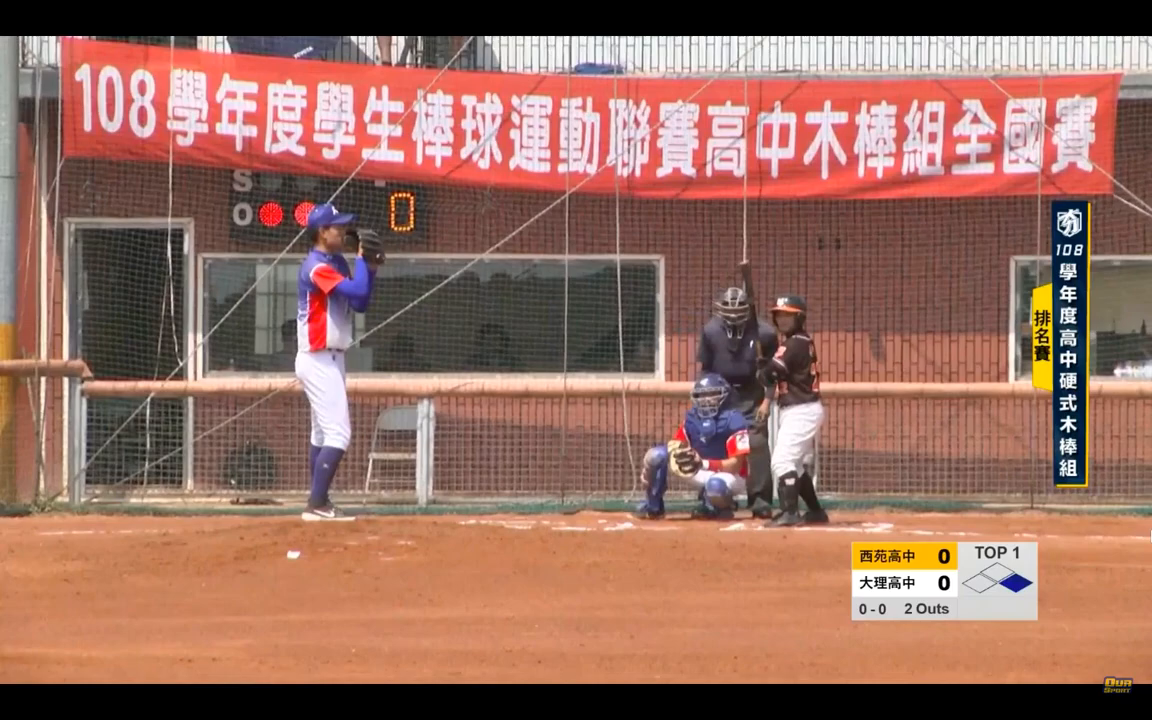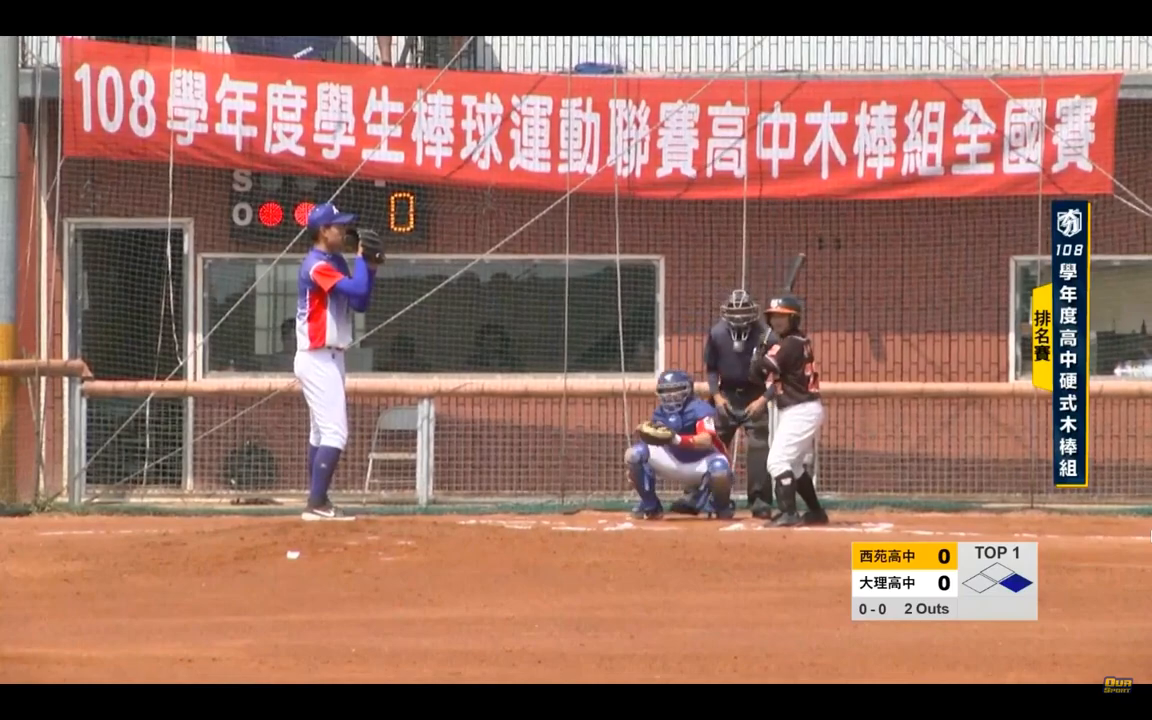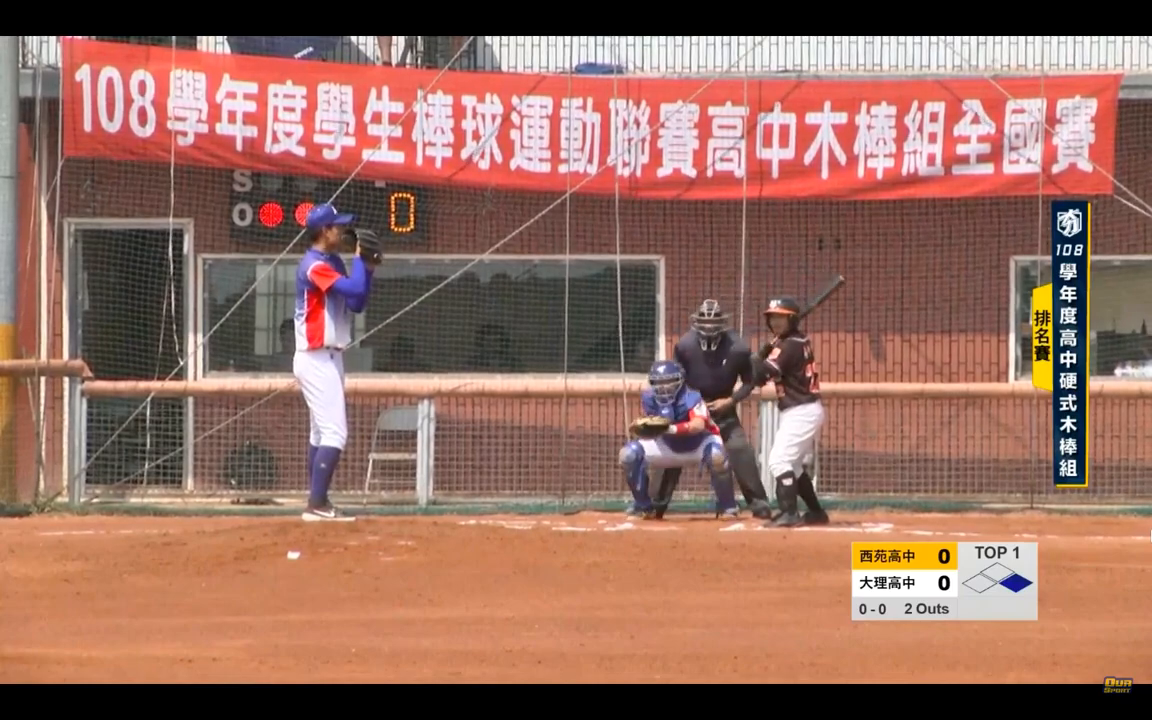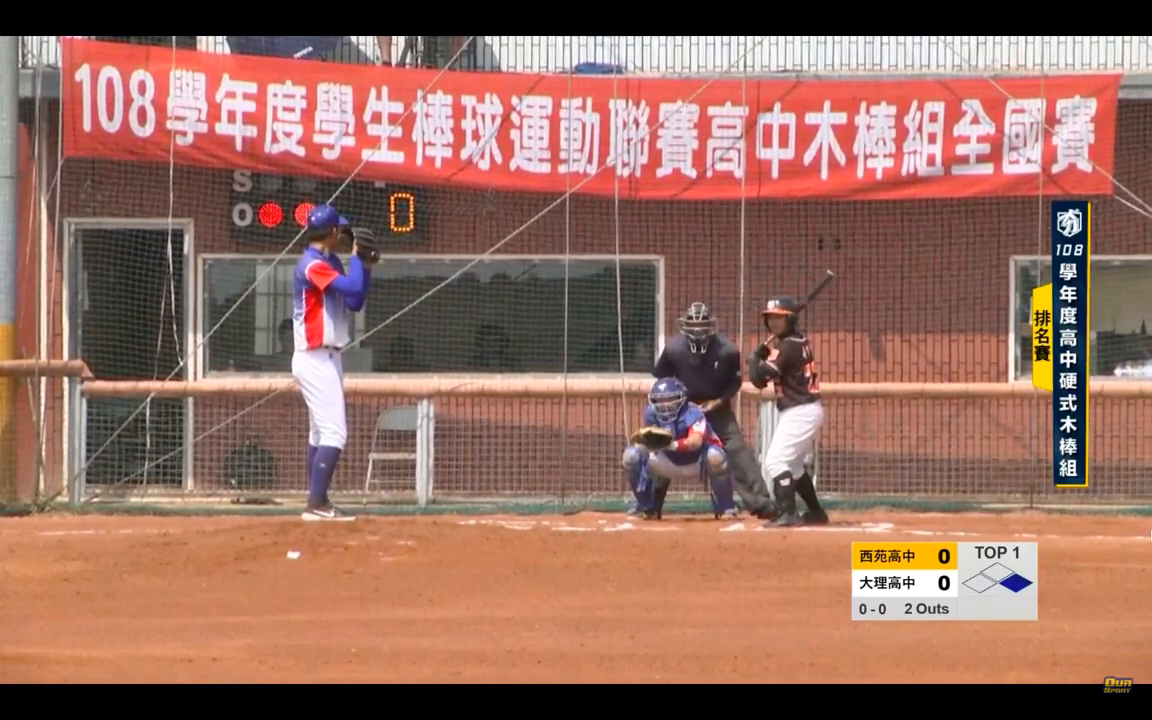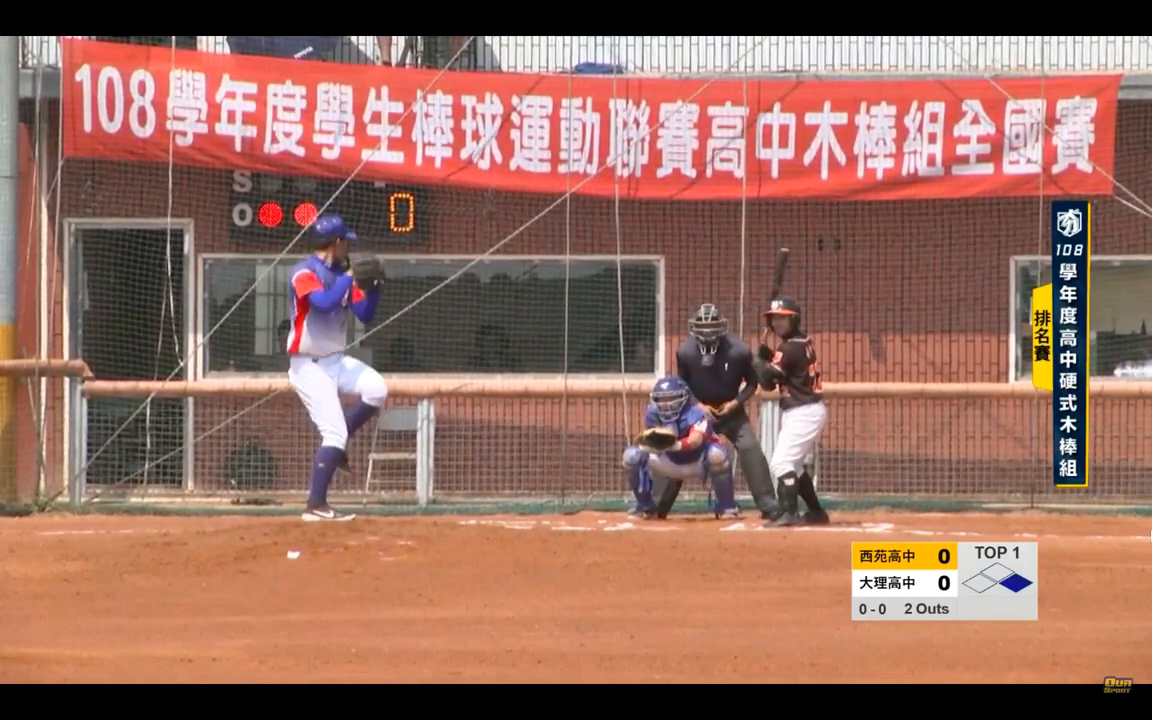
dt=0.4s
person 1, frame 1
left shoulder: (338, 263)
right shoulder: (317, 267)
left elbow: (360, 304)
right elbow: (357, 292)
left wrist: (371, 267)
right wrist: (361, 258)
left hip: (329, 359)
right hip: (319, 361)
left knee: (323, 434)
right knee: (338, 434)
left ankle: (319, 502)
right ankle: (316, 505)
person 1, frame 2
left shoulder: (337, 263)
right shoulder: (317, 265)
left elbow: (360, 304)
right elbow: (358, 290)
left wrist: (371, 267)
right wrist: (361, 257)
left hip: (330, 358)
right hip: (318, 360)
left knee: (321, 433)
right knee: (334, 433)
left ankle: (318, 502)
right ankle: (316, 505)
person 1, frame 3
left shoulder: (333, 263)
right shoulder: (314, 265)
left elbow: (357, 304)
right elbow: (354, 289)
left wrist: (368, 268)
right wrist: (358, 257)
left hip: (328, 359)
right hip: (316, 360)
left knee: (321, 433)
right knee: (334, 433)
left ankle: (319, 502)
right ankle: (316, 505)
person 1, frame 4
left shoulder: (331, 262)
right shoulder: (311, 264)
left elbow: (355, 303)
right elbow: (353, 287)
left wrist: (366, 267)
right wrist: (356, 256)
left hip: (328, 359)
right hip: (315, 360)
left knee: (321, 433)
right knee: (334, 433)
left ankle: (319, 500)
right ankle: (316, 505)
person 1, frame 5
left shoulder: (343, 274)
right shoulder: (305, 273)
left elbow: (365, 311)
right elbow: (323, 304)
left wrist: (372, 287)
right wrist: (348, 278)
left hip: (337, 360)
right hip: (308, 366)
left knee: (377, 389)
right knee: (335, 433)
left ankle: (336, 448)
right ankle: (316, 507)
person 2, frame 1
left shoulder: (794, 343)
right shoulder: (802, 341)
left elbow: (768, 377)
right elbow: (784, 371)
left wrist: (763, 367)
right wrist: (770, 364)
left hip: (801, 411)
right hip: (801, 410)
left knee: (782, 460)
right knee: (795, 464)
left ankle: (790, 513)
right ankle: (816, 512)
person 2, frame 2
left shoulder: (788, 344)
right shoulder: (800, 340)
left elbow: (758, 372)
right elbow: (781, 368)
left wrist: (760, 353)
right wrist: (768, 353)
left hip: (799, 412)
right hip: (806, 410)
left knee: (778, 461)
right knee: (794, 464)
left ankle: (788, 514)
right ankle: (816, 512)
person 2, frame 3
left shoulder: (788, 345)
right shoulder: (800, 341)
left elbow: (761, 377)
right elbow: (784, 369)
right wrist: (769, 356)
left hip: (800, 412)
right hip: (807, 410)
left knee: (779, 461)
right knee: (794, 465)
left ankle: (789, 513)
right ankle: (815, 511)
person 2, frame 4
left shoulder: (786, 346)
right shoulder: (800, 341)
left elbow: (759, 379)
left wrist: (755, 358)
right wrist: (766, 356)
left hip: (799, 412)
right hip: (808, 410)
left knee: (776, 461)
right knee: (793, 465)
left ankle: (788, 514)
right ankle: (815, 512)
person 2, frame 5
left shoulder: (790, 347)
right shoulder: (802, 341)
left elbow: (767, 381)
left wrist: (760, 359)
right wrist: (770, 356)
left hip: (803, 412)
right hip: (807, 411)
left knee: (781, 462)
right knee: (794, 464)
left ankle: (788, 514)
right ankle: (816, 512)
person 3, frame 1
left shoulder: (764, 333)
right shoulder: (710, 331)
right elbow: (705, 368)
left wrist: (767, 399)
left hip: (752, 395)
left knee: (758, 445)
left ankle: (760, 500)
person 3, frame 2
left shoulder: (767, 336)
right shoulder: (717, 334)
right elbow: (711, 369)
left wrist: (763, 400)
right wrist: (717, 395)
left hip: (755, 397)
right hip: (726, 396)
left knee: (759, 447)
left ankle: (759, 501)
right ankle: (697, 499)
person 3, frame 3
left shoulder: (738, 348)
right shoulder: (684, 344)
left elbow: (750, 381)
left wrist: (731, 401)
left hip: (723, 406)
left knee: (741, 450)
left ankle: (758, 502)
right ankle: (658, 503)
person 3, frame 4
left shoulder: (728, 350)
right shoulder: (673, 348)
left elbow: (736, 383)
right elbow: (661, 377)
left wrist: (718, 402)
left hip: (717, 407)
left knee: (739, 450)
left ankle: (760, 502)
person 3, frame 5
left shoulder: (739, 350)
right shoulder: (685, 351)
left elbow: (753, 383)
right elbow: (683, 384)
left wrist: (736, 402)
right wrist: (698, 404)
left hip: (732, 409)
left knee: (750, 449)
left ankle: (769, 506)
person 4, frame 1
left shoulder: (733, 420)
right shoulder: (692, 416)
left elbow: (736, 464)
right elbow: (675, 444)
left wrist: (705, 464)
left hip: (727, 473)
right hip: (698, 471)
left knee: (716, 487)
right knee: (655, 455)
left ankle: (722, 506)
right ankle: (653, 508)
person 4, frame 2
left shoulder: (700, 409)
right shoulder: (659, 412)
left elbow: (705, 441)
right elbow: (655, 442)
left wrist: (677, 439)
left hip: (704, 461)
right hip: (675, 461)
left knee: (720, 470)
right knee: (634, 454)
left ankle: (721, 507)
right ankle: (650, 508)
person 4, frame 3
left shoulder: (691, 398)
right shoulder: (649, 399)
left elbow: (698, 426)
left wrist: (672, 429)
left hip: (698, 445)
right hip: (668, 447)
left knee: (717, 455)
right knee: (628, 454)
right ankle: (644, 506)
person 4, frame 4
left shoulder: (693, 415)
right shoulder: (651, 414)
left elbow: (696, 441)
left wrist: (673, 445)
left hip: (699, 462)
right hip: (670, 462)
left knee: (715, 455)
right knee: (631, 455)
left ankle: (726, 508)
right ankle: (646, 508)
person 4, frame 5
left shoulder: (695, 414)
right shoulder: (652, 414)
left elbow: (695, 440)
left wrist: (676, 446)
left hip: (699, 463)
right hip: (670, 463)
left knee: (717, 453)
right knee: (632, 455)
left ankle: (726, 507)
right ankle: (646, 507)
